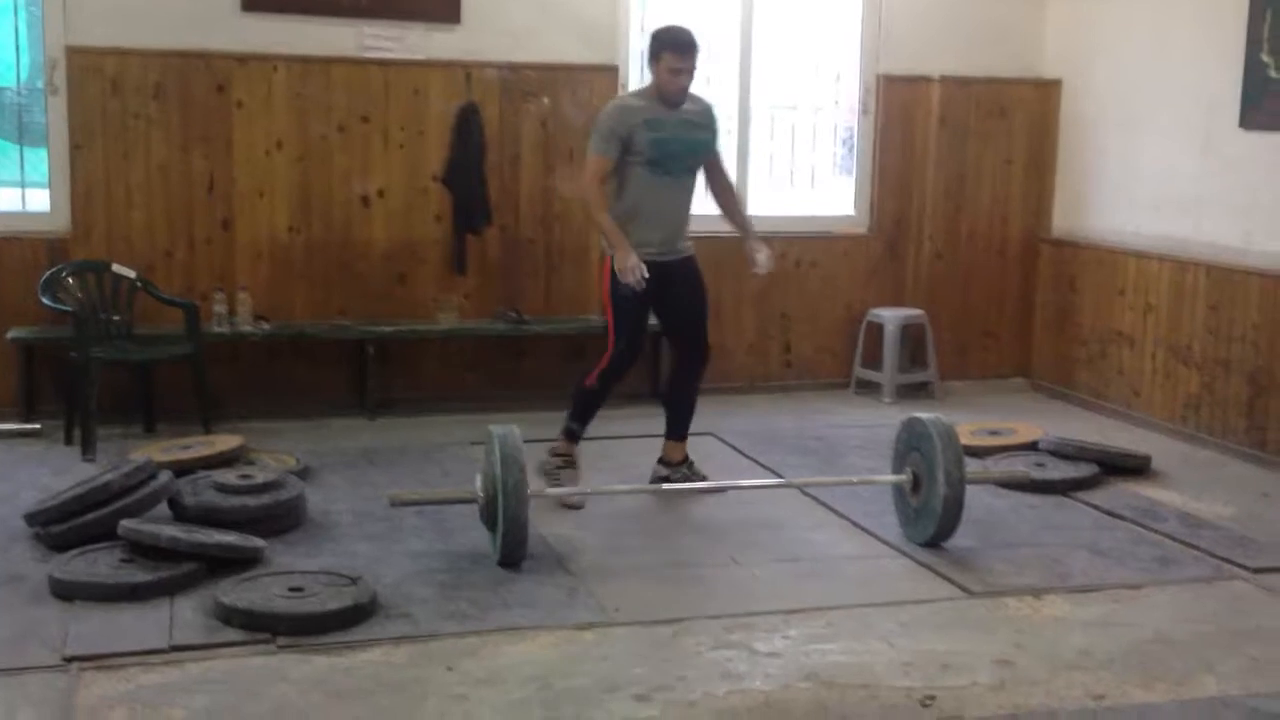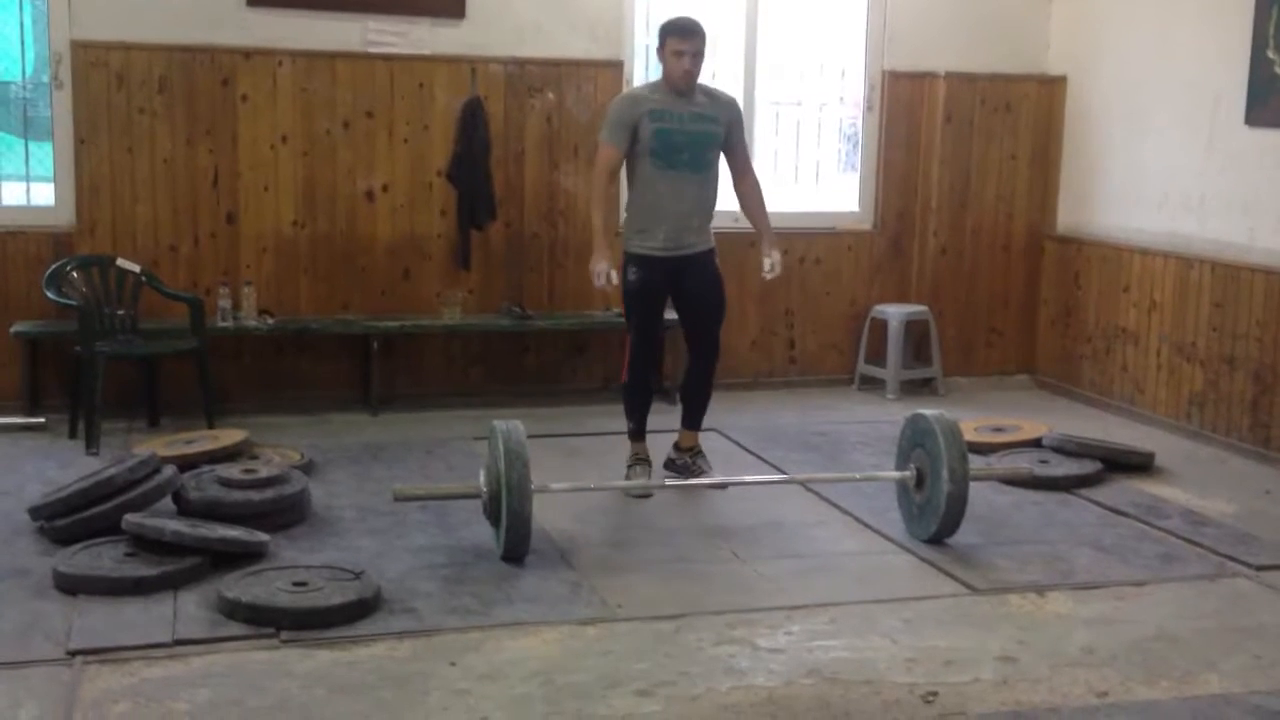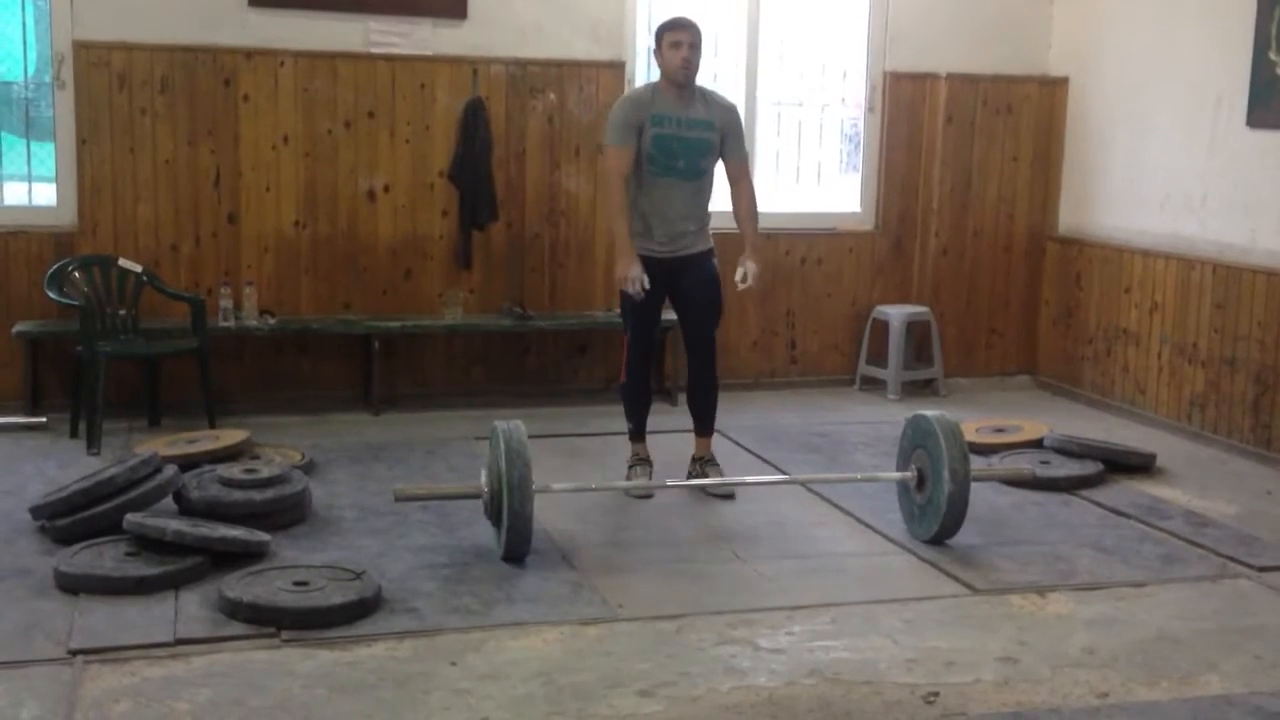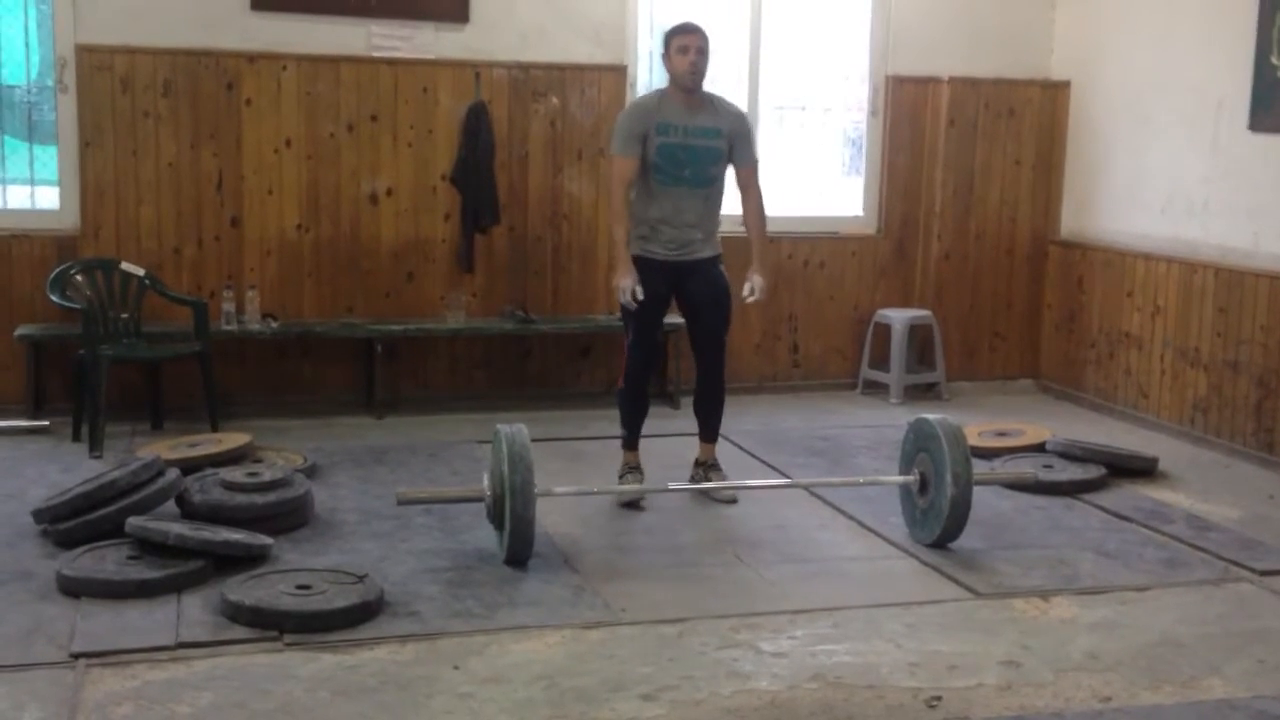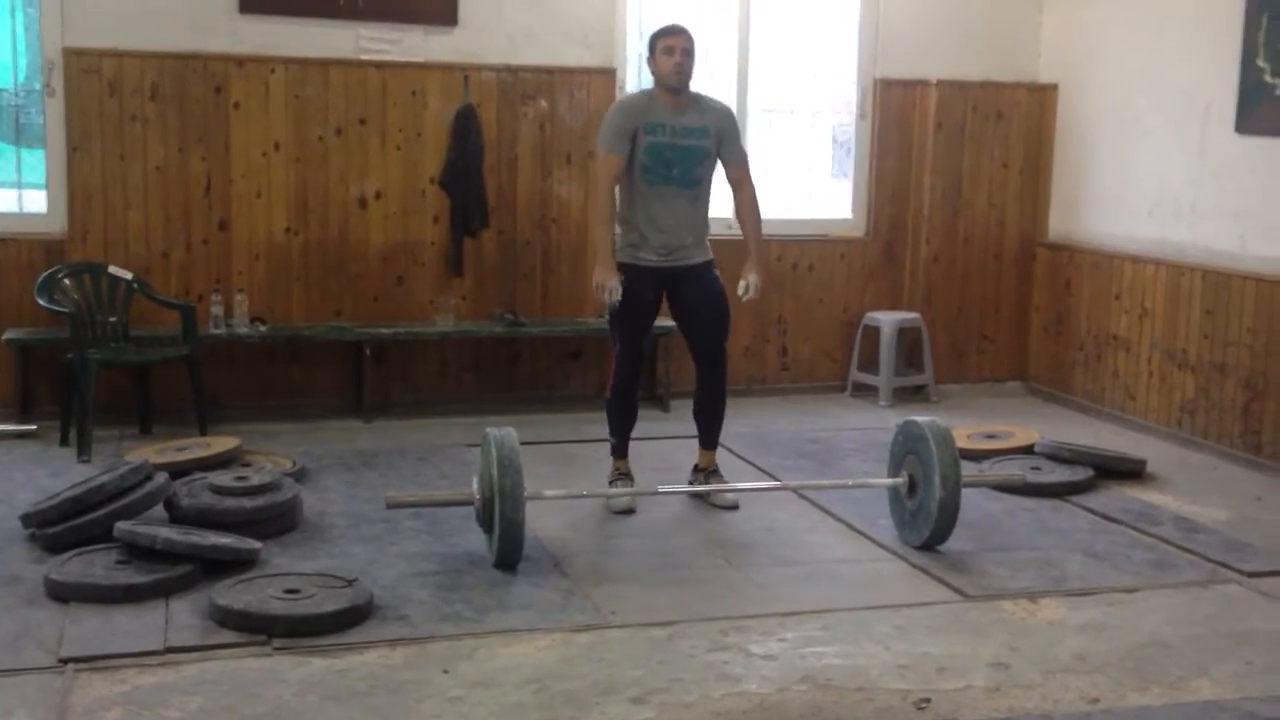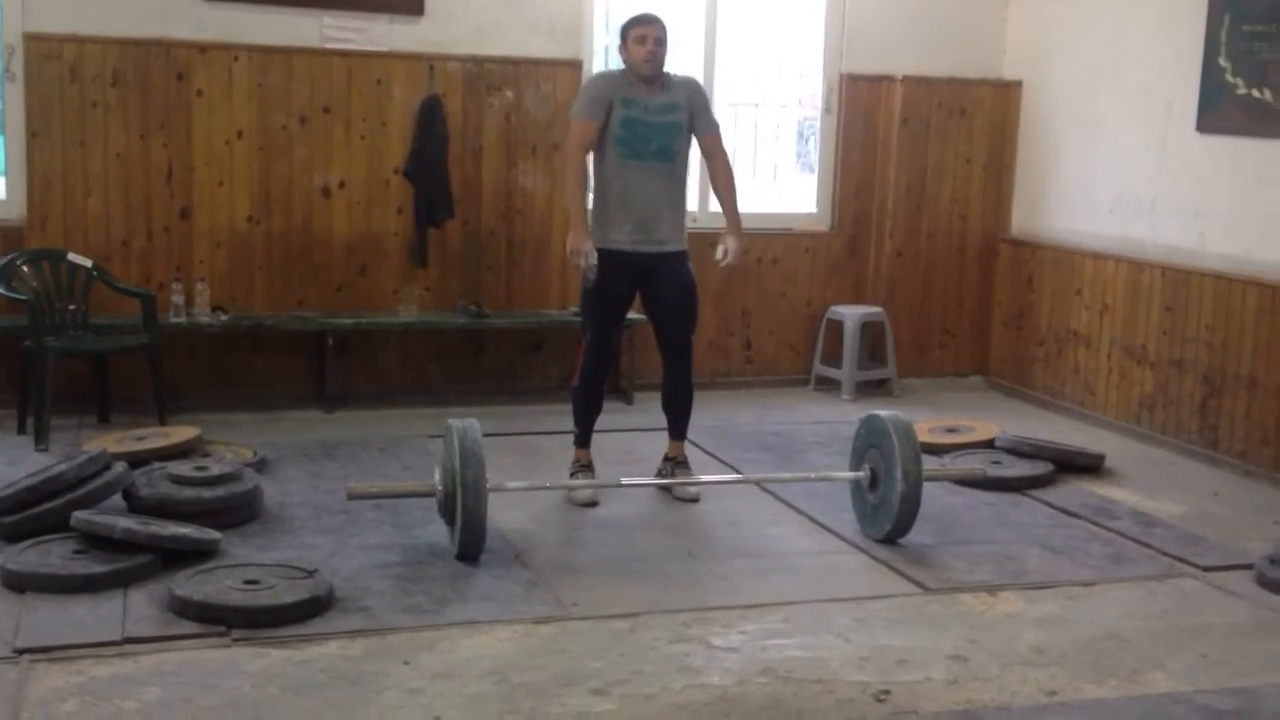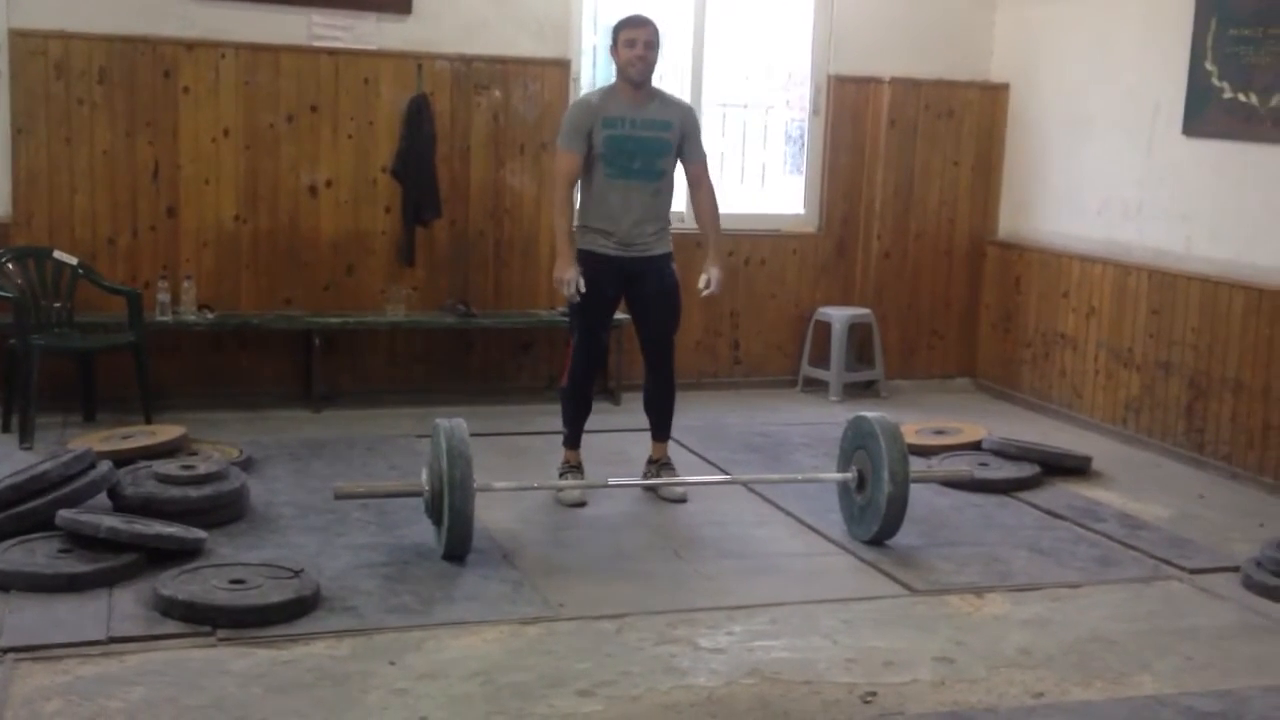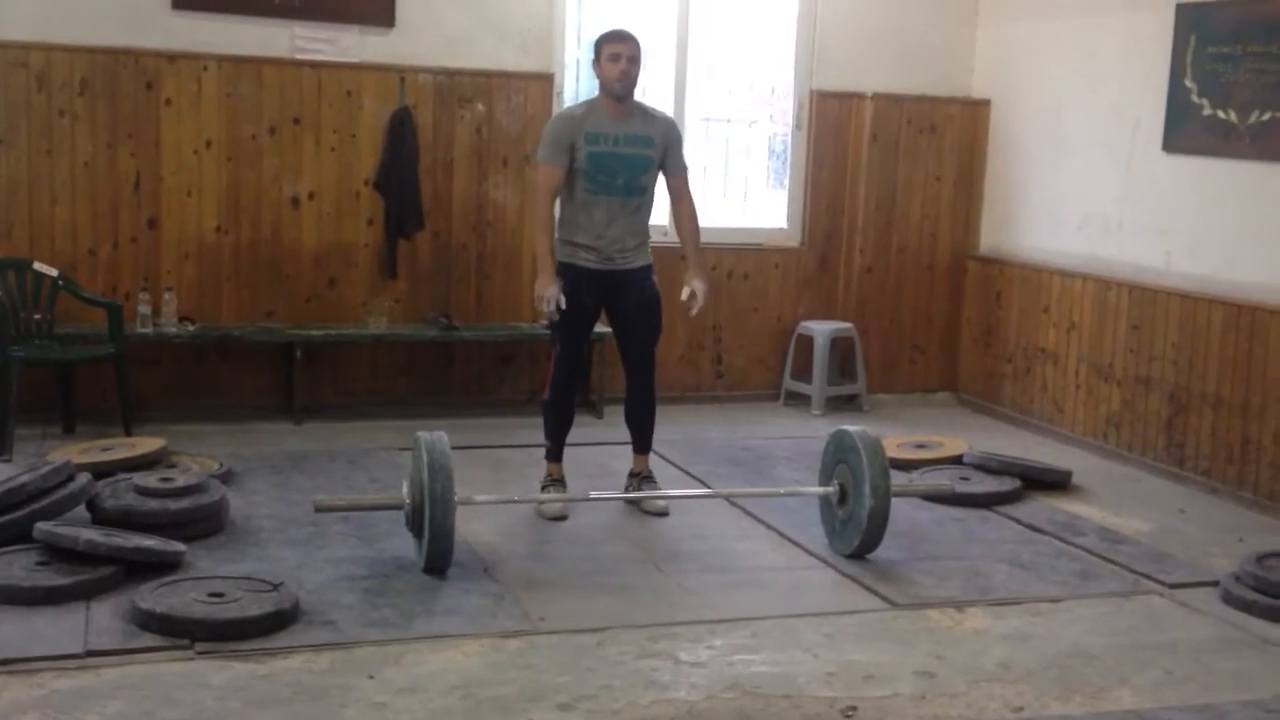
dt=0.4s
person 1, frame 1
left shoulder: (702, 114)
right shoulder: (623, 113)
left elbow: (718, 179)
right elbow: (593, 185)
left wrist: (750, 236)
right wrist: (622, 248)
left hip: (678, 258)
right hip: (632, 258)
left knee: (693, 355)
right knee: (619, 357)
left ankle: (674, 461)
right ankle: (561, 454)
person 1, frame 2
left shoulder: (724, 108)
right shoulder: (632, 105)
left elbow: (743, 176)
right elbow: (603, 175)
left wrist: (767, 240)
right wrist: (600, 246)
left hip: (698, 253)
right hip: (644, 254)
left knee: (706, 351)
right knee: (643, 353)
left ankle: (686, 449)
right ankle: (638, 453)
person 1, frame 3
left shoulder: (722, 112)
right shoulder: (634, 106)
left elbow: (741, 183)
right elbow: (617, 181)
left wrist: (750, 251)
right wrist: (626, 254)
left hip: (697, 253)
right hip: (645, 253)
left knee: (703, 354)
right knee: (640, 353)
left ankle: (703, 458)
right ankle: (639, 454)
person 1, frame 4
left shoulder: (731, 119)
right shoulder: (641, 114)
left elbow: (750, 191)
right elbow: (620, 189)
left wrist: (756, 264)
right wrist: (623, 263)
left hip: (703, 258)
right hip: (648, 257)
left knee: (712, 360)
right knee: (640, 359)
left ankle: (706, 461)
right ankle: (630, 464)
person 1, frame 5
left shoulder: (718, 116)
right shoulder: (628, 112)
left elbow: (743, 187)
right elbow: (604, 186)
left wrist: (753, 261)
right wrist: (605, 262)
left hip: (695, 262)
right hip: (637, 262)
left knee: (714, 363)
right knee: (627, 366)
left ankle: (706, 467)
right ankle: (619, 470)
person 1, frame 6
left shoulder: (688, 92)
right shoulder: (604, 87)
left elbow: (717, 158)
right elbow: (576, 154)
left wrist: (732, 227)
right wrist: (578, 227)
left hip: (670, 250)
right hip: (612, 248)
left knee: (679, 355)
right knee: (597, 355)
left ankle: (674, 459)
right ankle: (581, 461)
person 1, frame 7
left shoulder: (680, 114)
right shoulder: (588, 109)
left elbow: (700, 185)
right elbow: (564, 184)
left wrist: (713, 256)
right wrist: (565, 256)
left hip: (655, 257)
right hip: (597, 255)
left knee: (661, 359)
right knee: (586, 358)
left ankle: (659, 460)
right ankle: (571, 463)
person 1, frame 8
left shoulder: (662, 128)
right shoulder: (568, 123)
left elbow: (681, 199)
right elbow: (546, 200)
left wrist: (693, 270)
right wrist: (545, 272)
left hip: (635, 269)
right hip: (577, 267)
left knee: (642, 371)
right knee: (566, 371)
left ankle: (640, 473)
right ankle: (553, 475)
